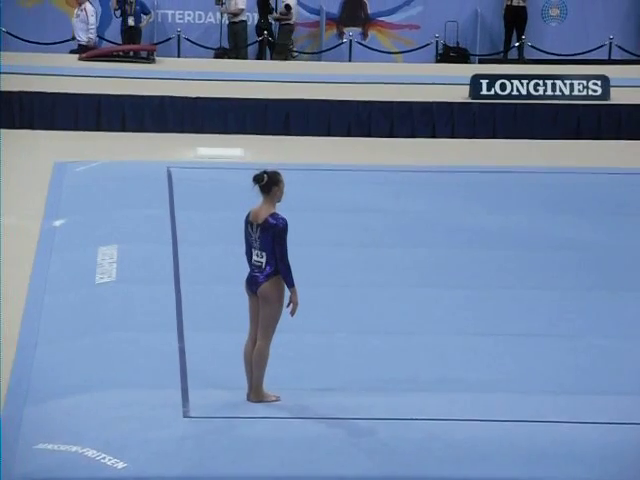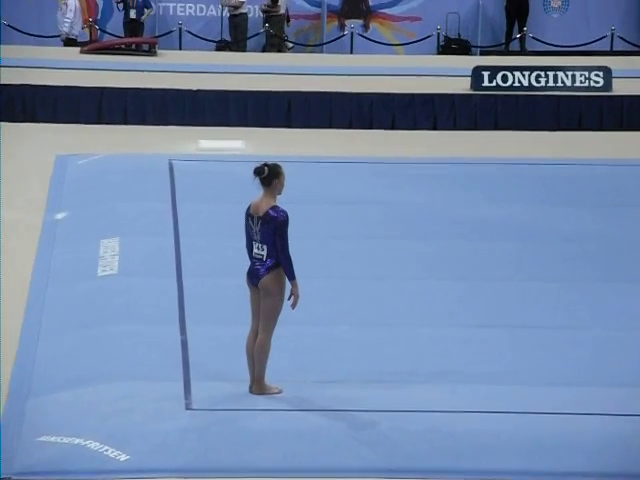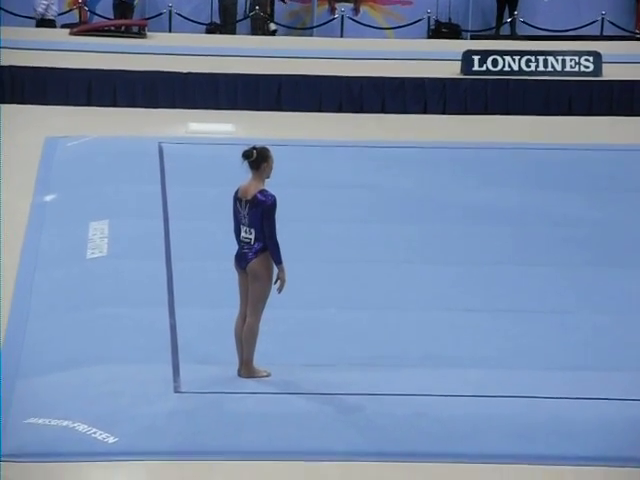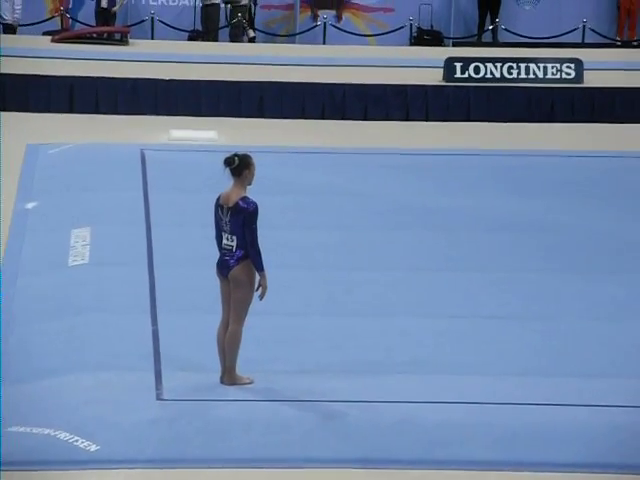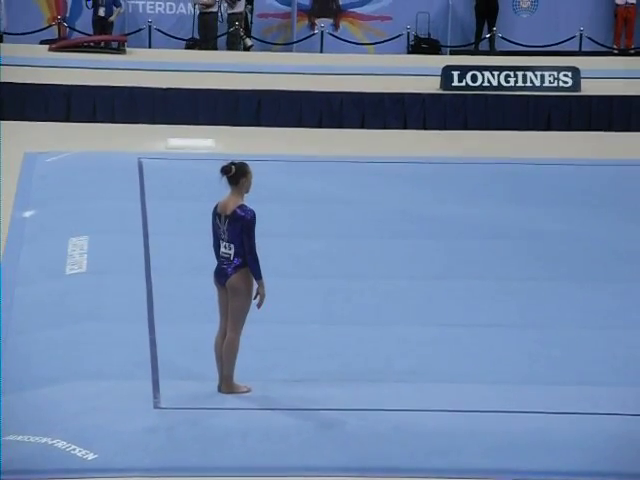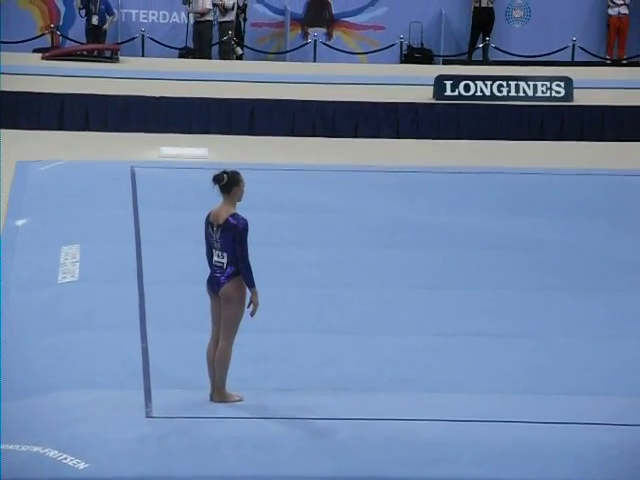
dt=0.5s
person 1, frame 1
left shoulder: (250, 216)
right shoulder: (278, 222)
right elbow: (282, 259)
right wrist: (293, 291)
left hip: (252, 279)
right hip: (269, 283)
left knee: (253, 336)
right knee: (264, 339)
left ankle: (251, 389)
right ankle: (257, 392)
person 1, frame 2
left shoulder: (250, 208)
right shoulder: (279, 214)
right elbow: (283, 252)
right wrist: (294, 283)
left hip: (253, 272)
right hip: (271, 276)
left knee: (255, 328)
right knee: (265, 332)
left ankle: (253, 381)
right ankle: (260, 384)
person 1, frame 3
left shoulder: (238, 192)
right shoulder: (267, 198)
left elbow: (237, 228)
right elbow: (270, 236)
right wrist: (281, 268)
left hip: (241, 256)
right hip: (259, 260)
left knee: (243, 312)
right knee: (254, 316)
left ankle: (242, 364)
right ankle: (248, 367)
person 1, frame 4
left shoulder: (220, 199)
right shoulder: (249, 205)
left elbow: (218, 236)
right elbow: (252, 244)
right wrist: (262, 275)
left hip: (223, 263)
right hip: (241, 267)
left knee: (225, 319)
right knee: (236, 323)
left ankle: (225, 371)
right ankle: (231, 374)
person 1, frame 5
left shoulder: (217, 208)
right shoulder: (246, 213)
left elbow: (216, 244)
right elbow: (250, 251)
right wrist: (260, 283)
left hip: (220, 272)
right hip: (238, 275)
left knee: (223, 328)
right knee: (233, 331)
left ankle: (222, 380)
right ankle: (228, 383)
person 1, frame 6
left shoulder: (210, 217)
right shoulder: (238, 222)
left elbow: (208, 253)
right elbow: (243, 260)
right wrist: (253, 291)
left hip: (213, 280)
right hip: (231, 284)
left knee: (215, 337)
right knee: (226, 340)
left ankle: (214, 389)
right ankle: (220, 392)
